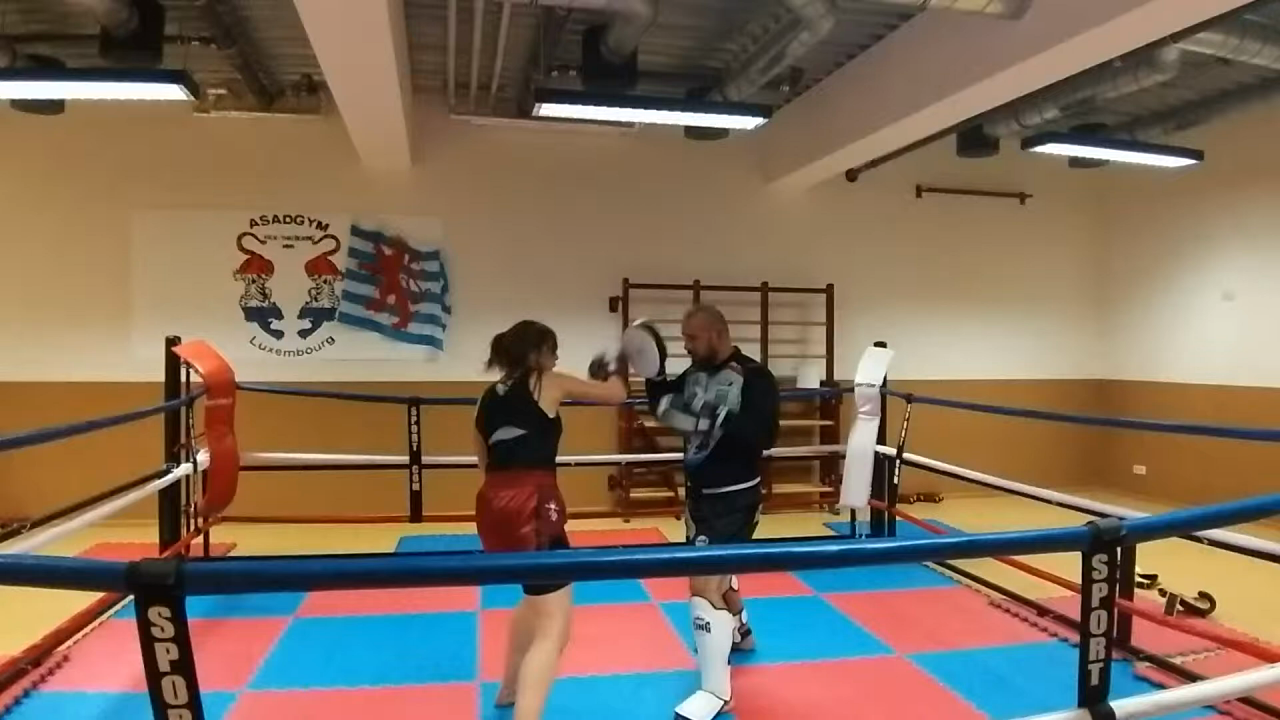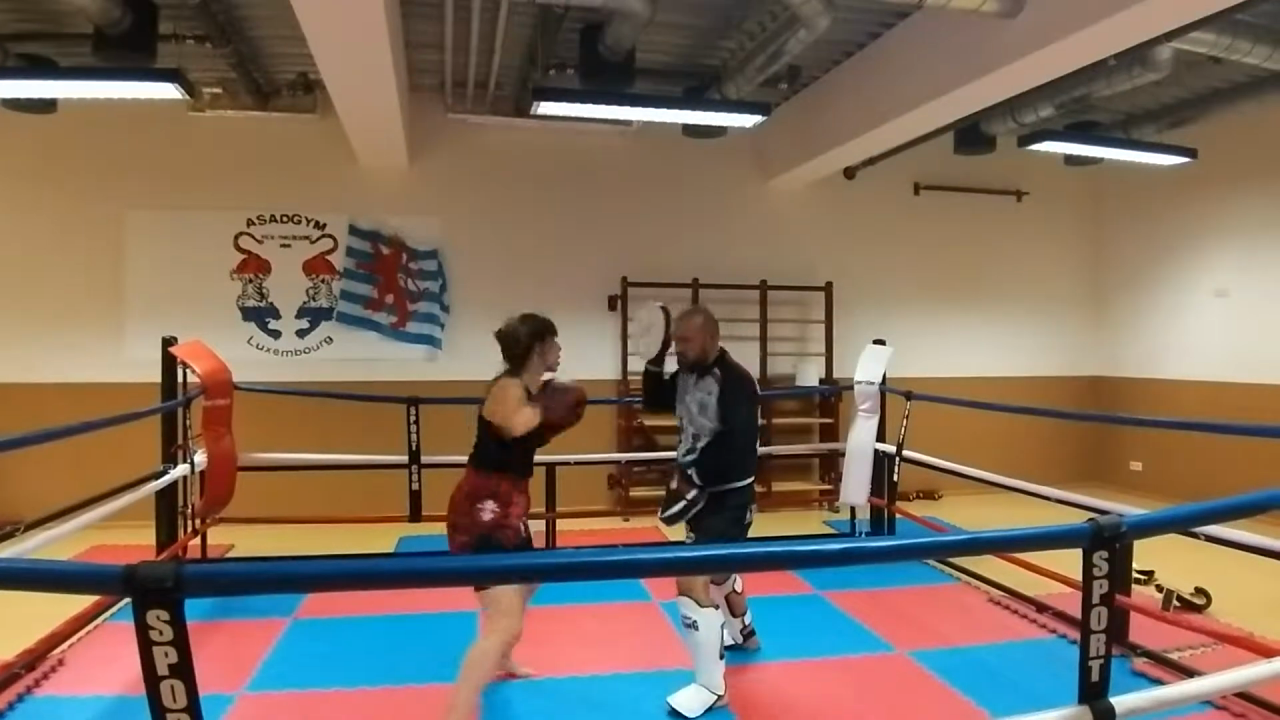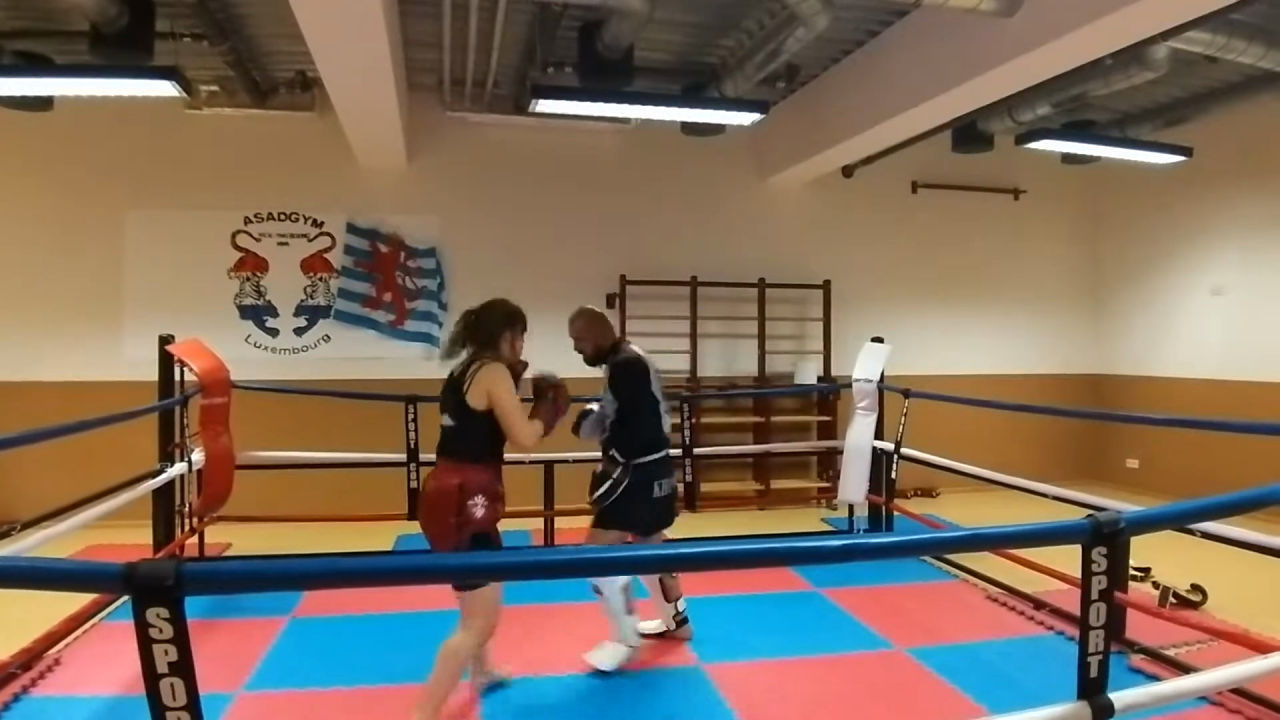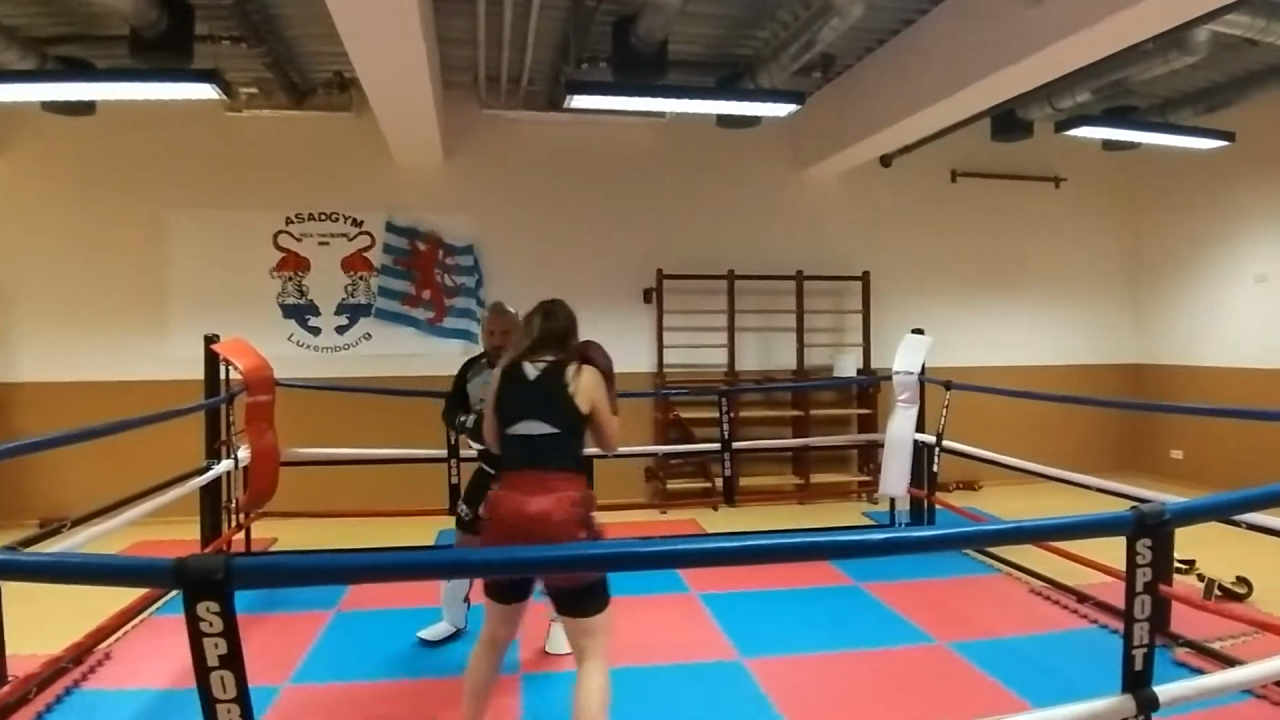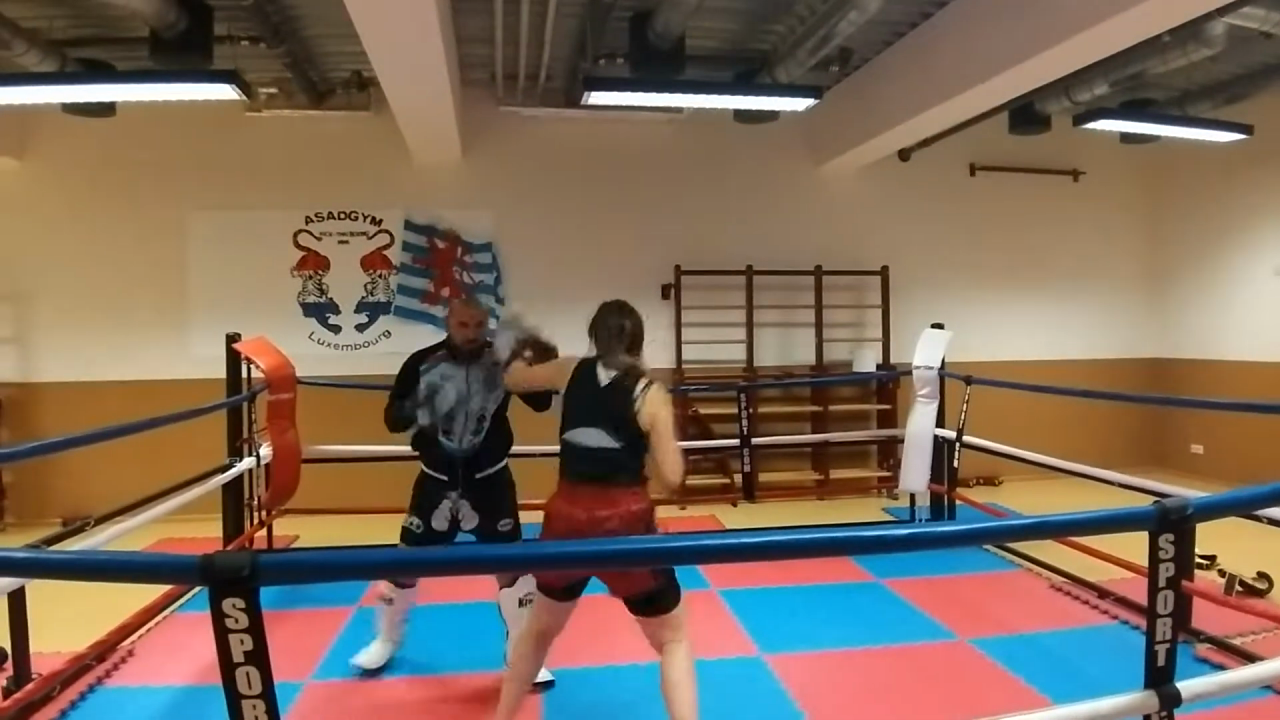
dt=0.7s
person 1, frame 1
left shoulder: (489, 398)
right shoulder: (548, 383)
right elbow: (615, 393)
right wrist: (615, 371)
left hip: (494, 505)
right hip: (532, 507)
left knee: (539, 598)
right knee: (553, 633)
left ankle: (512, 688)
person 1, frame 2
left shoulder: (529, 390)
right shoulder: (508, 388)
left elbow: (531, 437)
right elbow: (515, 425)
left wrist: (553, 408)
right wrist: (550, 407)
left hip: (505, 506)
right hip: (484, 509)
left knee: (524, 582)
right knee: (505, 627)
left ankle: (499, 663)
person 1, frame 3
left shoulder: (461, 371)
right shoulder: (494, 374)
right elbow: (523, 438)
right wrist: (549, 409)
left hip: (446, 491)
right hip: (465, 498)
left knee: (479, 602)
right knee: (479, 623)
left ankle: (481, 672)
person 1, frame 4
left shoulder: (502, 377)
right shoulder: (584, 377)
right elbow: (610, 443)
left hip: (509, 509)
right hip: (564, 514)
left knee: (495, 635)
right knee: (592, 656)
person 1, frame 5
left shoulder: (573, 372)
right shoulder: (651, 392)
left elbow: (514, 377)
right elbow: (671, 476)
left wrist: (525, 360)
left hip: (569, 519)
right hip: (626, 522)
left knee: (540, 627)
right knee: (673, 643)
person 2, frame 1
left shoulder: (753, 377)
right shoulder: (695, 373)
left elbow: (763, 432)
right elbow: (664, 405)
left wrist: (707, 421)
right wrist: (652, 372)
left hip: (733, 497)
right hip: (702, 491)
left knee: (705, 585)
right knee: (715, 569)
right ankle: (739, 631)
person 2, frame 2
left shoulder: (735, 381)
right shoulder: (691, 374)
left elbow: (737, 447)
right elbow: (655, 401)
left wrist: (692, 478)
right wrist: (654, 360)
left hip: (726, 496)
right hip: (708, 492)
left knee: (692, 583)
left ankle: (711, 685)
right ankle: (742, 631)
person 2, frame 3
left shoulder: (625, 366)
right shoulder: (624, 362)
left elbow: (642, 419)
left wrist: (615, 458)
right wrist: (596, 418)
left hip: (641, 473)
right hip: (650, 470)
left knee: (602, 547)
right knee: (651, 545)
left ankle: (624, 638)
right ankle: (676, 619)
person 2, frame 4
right shoulder: (472, 370)
right elbow: (451, 412)
right wrist: (468, 422)
right hip: (489, 471)
right knee: (465, 544)
left ankle: (560, 623)
right ankle: (453, 620)
person 2, frame 5
left shoulder: (502, 362)
right shoulder: (422, 364)
left elbow: (541, 400)
right elbow: (393, 418)
right wrist: (413, 410)
left hip: (489, 479)
right hip: (437, 480)
right ankle: (387, 638)
